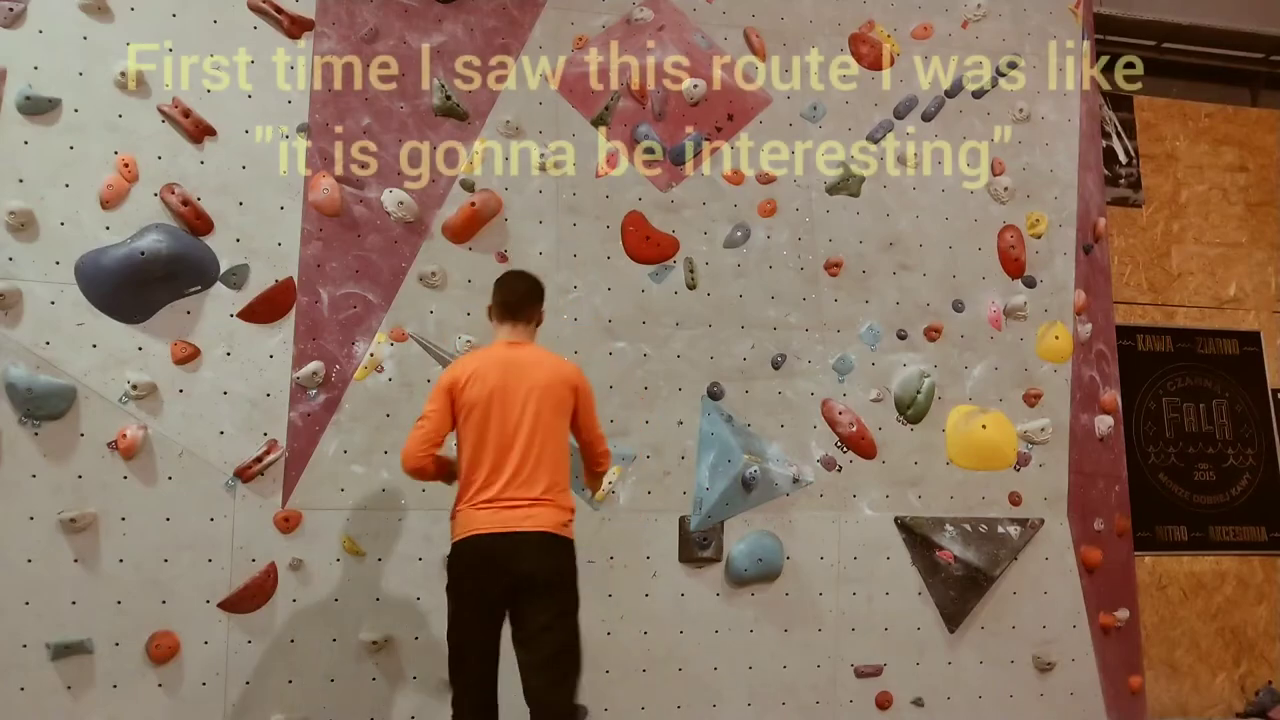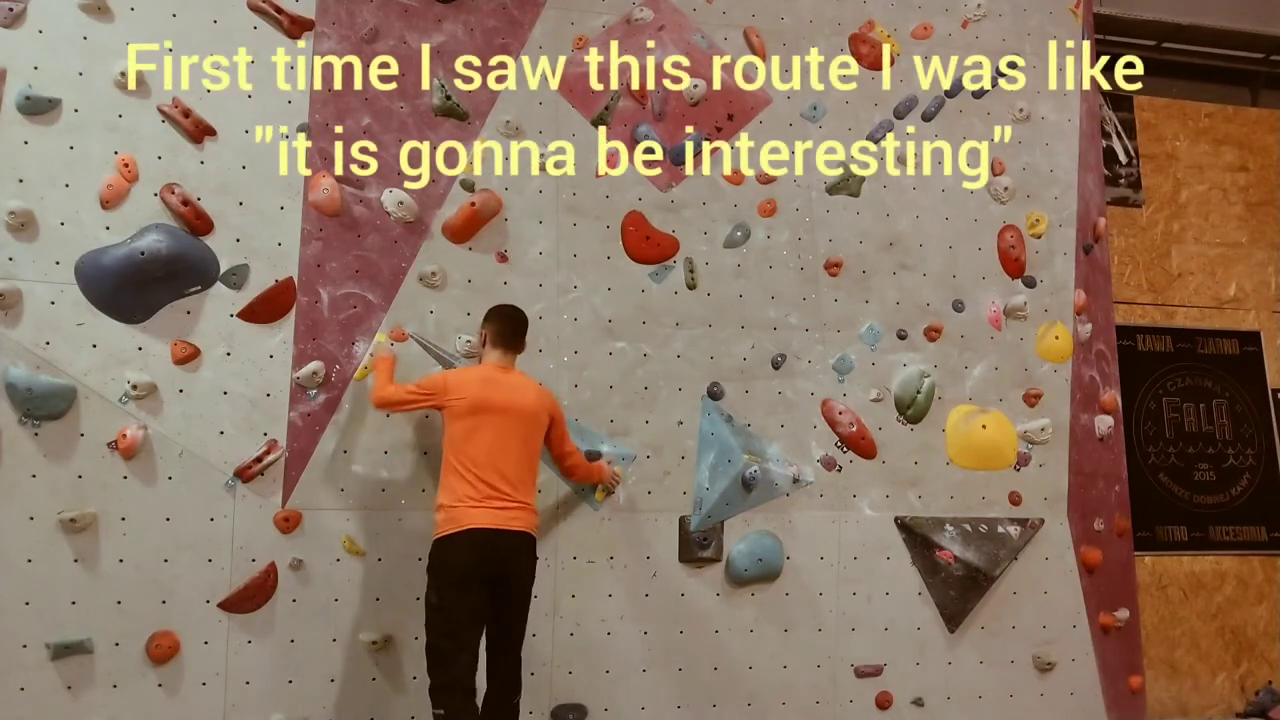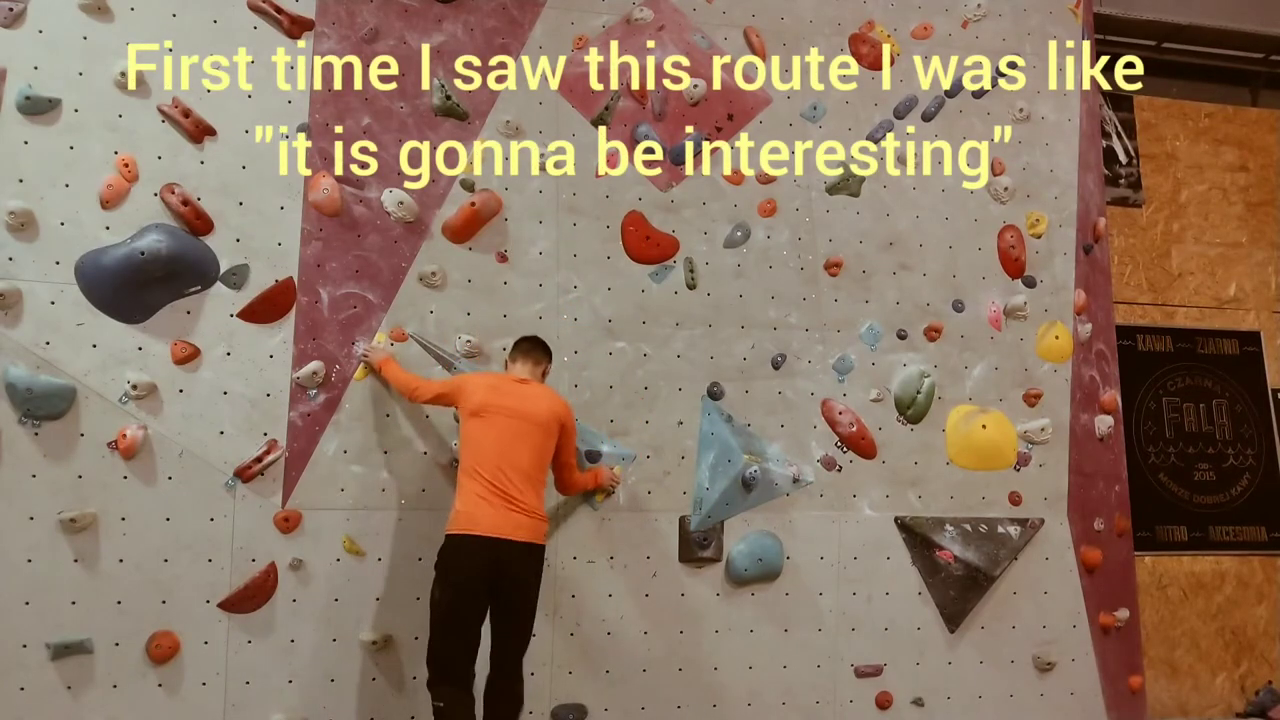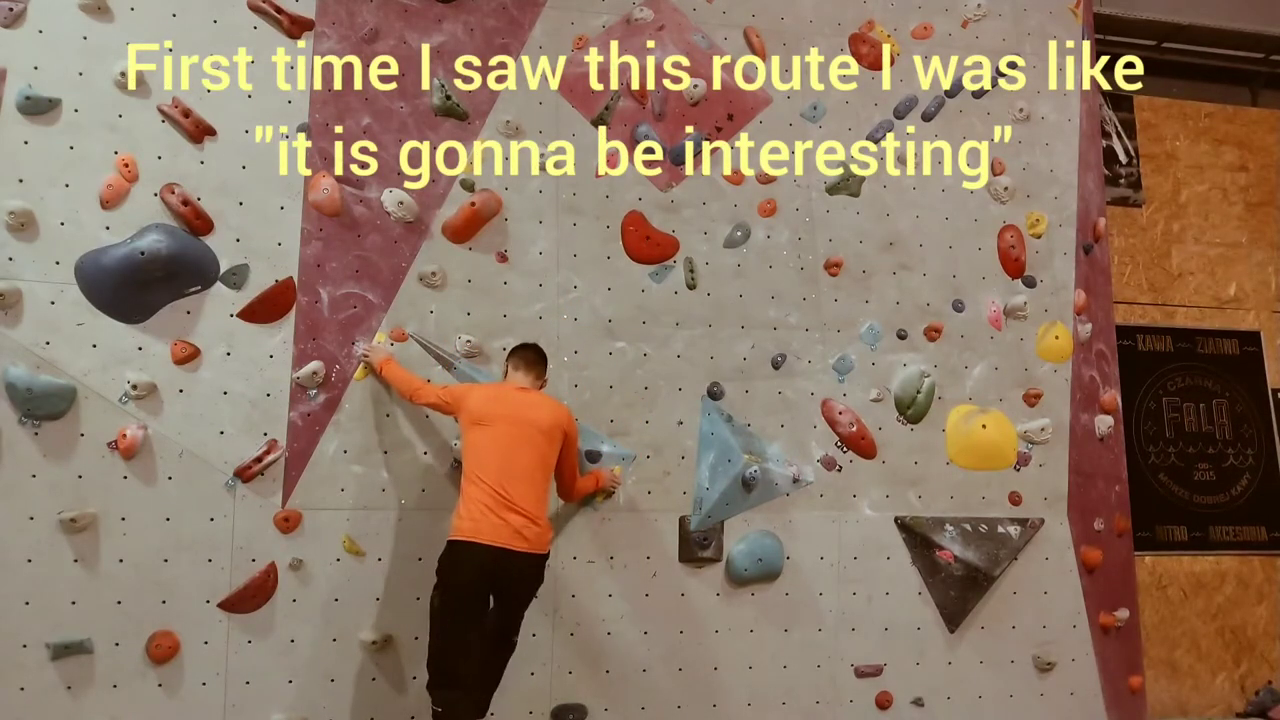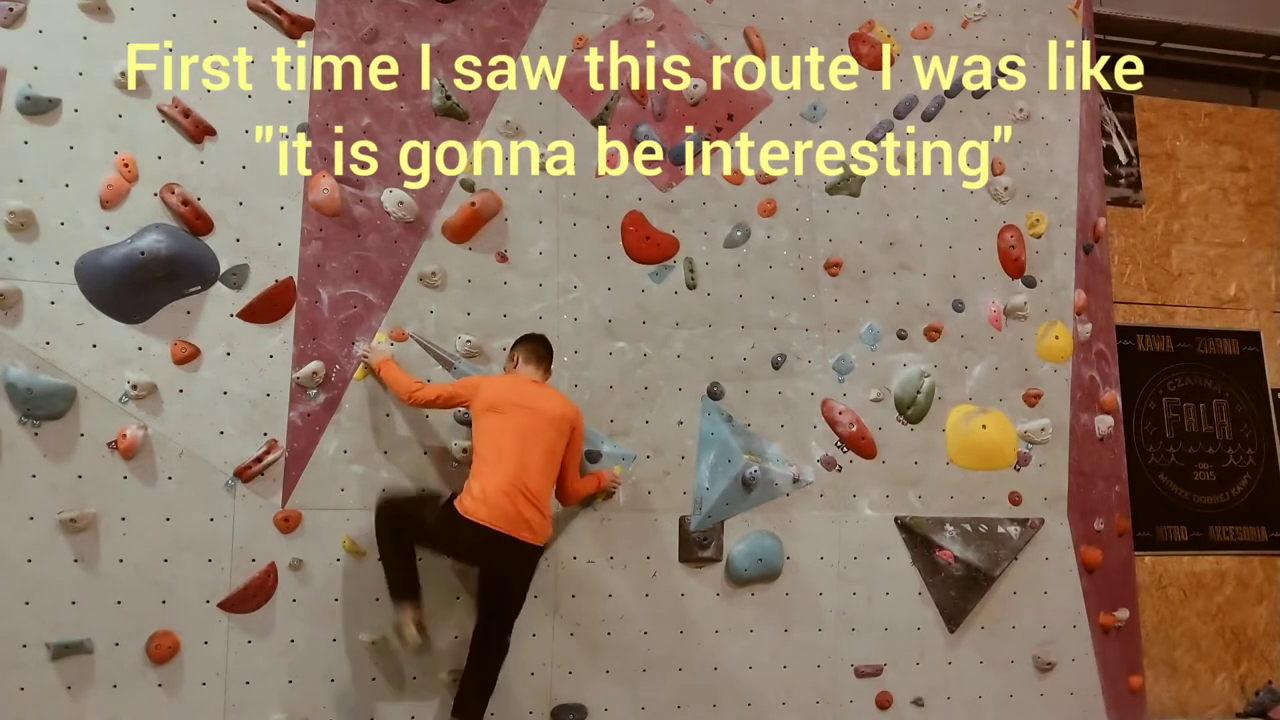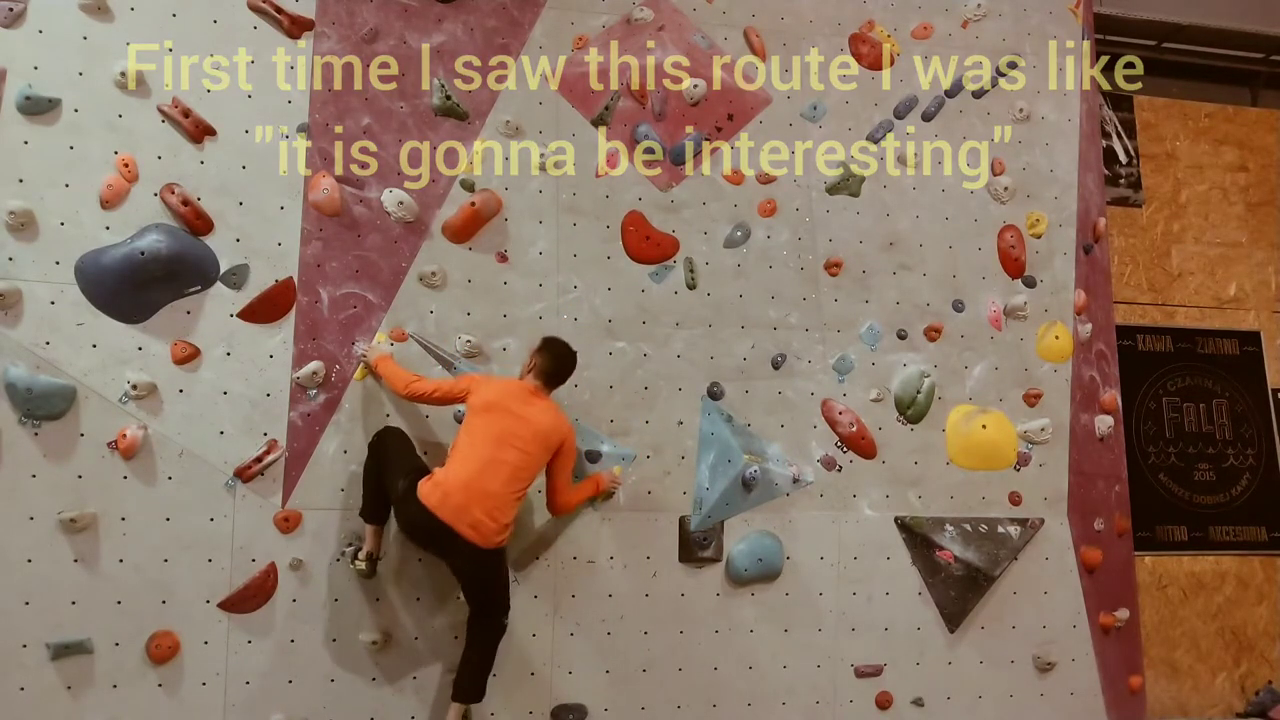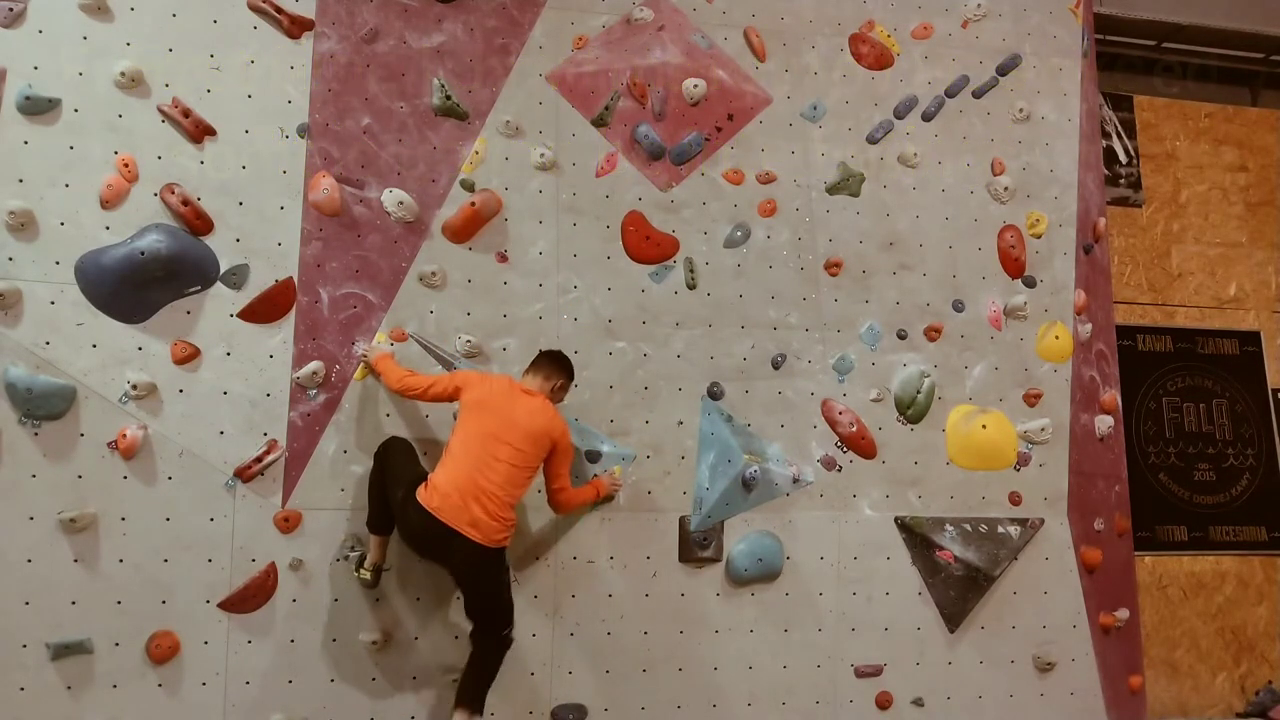
dt=0.7s
person 1, frame 1
left shoulder: (460, 373)
right shoulder: (566, 374)
left elbow: (415, 459)
right elbow: (597, 459)
right wrist: (593, 480)
left hip: (477, 541)
right hip: (546, 541)
left knee: (473, 684)
person 1, frame 2
left shoulder: (452, 384)
right shoulder: (542, 399)
left elbow: (383, 396)
right elbow: (571, 465)
left wrist: (384, 360)
right wrist: (601, 472)
left hip: (462, 537)
right hip: (518, 541)
left knee: (452, 671)
right knee: (505, 666)
person 1, frame 3
left shoulder: (472, 387)
right shoulder: (558, 408)
left elbow: (415, 389)
right elbow: (567, 483)
left wrist: (383, 362)
right wrist: (597, 478)
left hip: (468, 539)
right hip: (526, 544)
left knee: (449, 667)
right knee: (508, 664)
person 1, frame 4
left shoulder: (473, 396)
right shoulder: (560, 416)
left elbow: (417, 391)
right elbow: (569, 491)
left wrist: (384, 362)
right wrist: (598, 480)
left hip: (471, 546)
right hip: (529, 553)
left knee: (450, 667)
right knee: (499, 640)
person 1, frame 5
left shoulder: (487, 386)
right shoulder: (569, 413)
left elbow: (416, 394)
right elbow: (568, 494)
left wrist: (383, 363)
right wrist: (599, 480)
left hip: (471, 524)
right hip: (525, 544)
left knee: (393, 512)
right knee: (494, 630)
left ankle: (409, 616)
person 1, frame 6
left shoulder: (486, 386)
right shoulder: (561, 429)
left elbow: (412, 388)
right elbow: (559, 504)
left wrist: (382, 361)
right wrist: (597, 483)
left hip: (424, 511)
right hip: (479, 541)
left knee: (387, 440)
right knee: (489, 619)
left ankle: (370, 549)
person 1, frame 7
left shoulder: (478, 382)
right shoulder: (556, 427)
left elbow: (406, 384)
right elbow: (560, 500)
left wrist: (381, 359)
right wrist: (598, 488)
left hip: (423, 519)
right hip: (480, 547)
left knee: (392, 449)
right knee: (494, 635)
left ankle: (373, 560)
